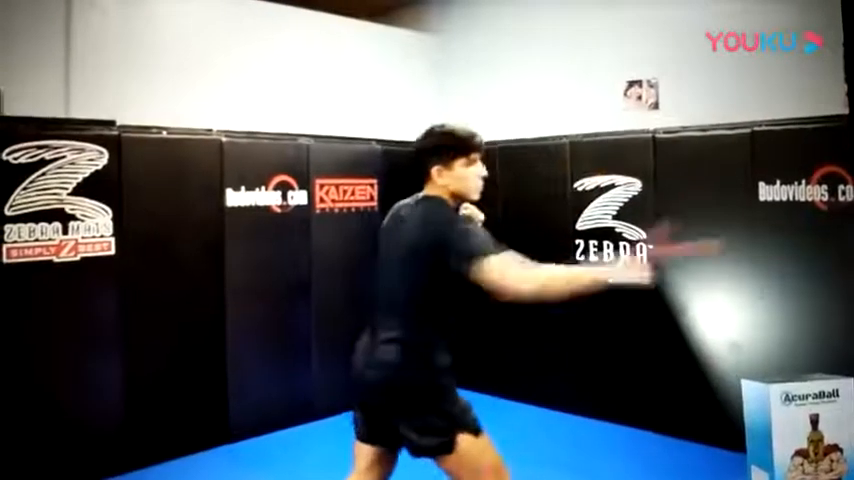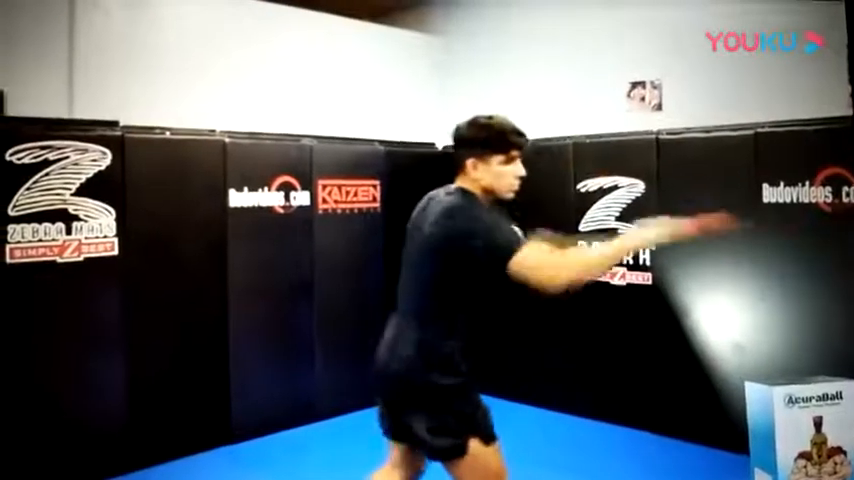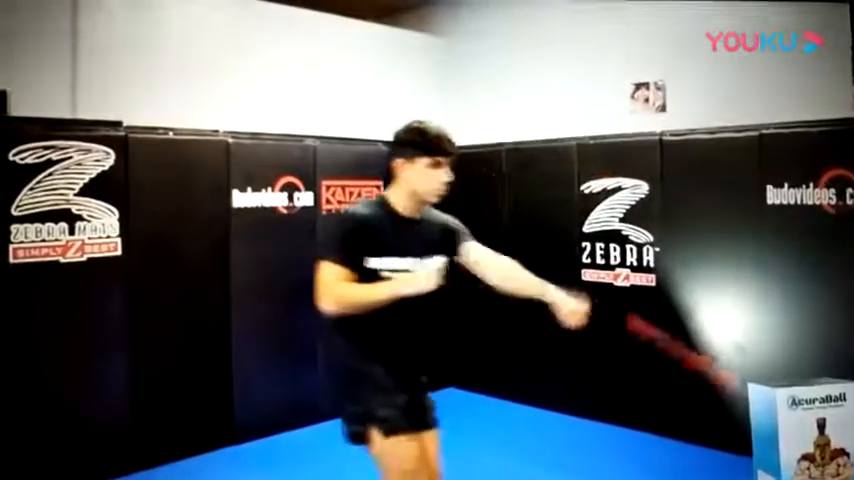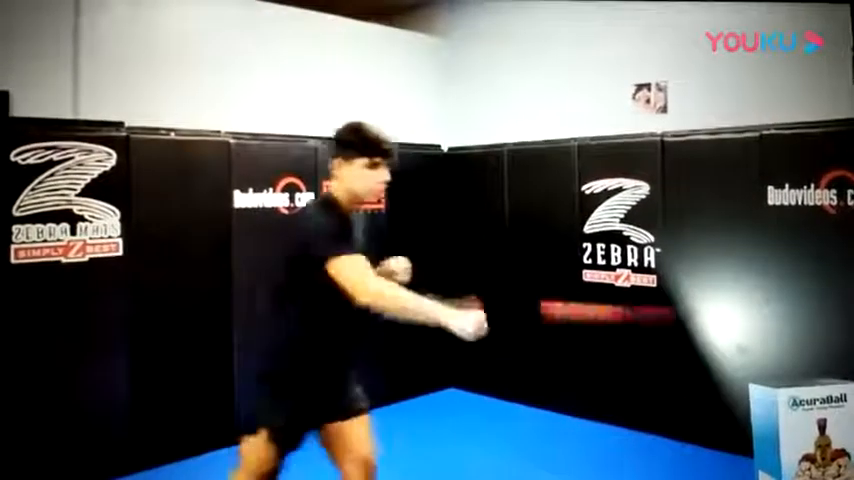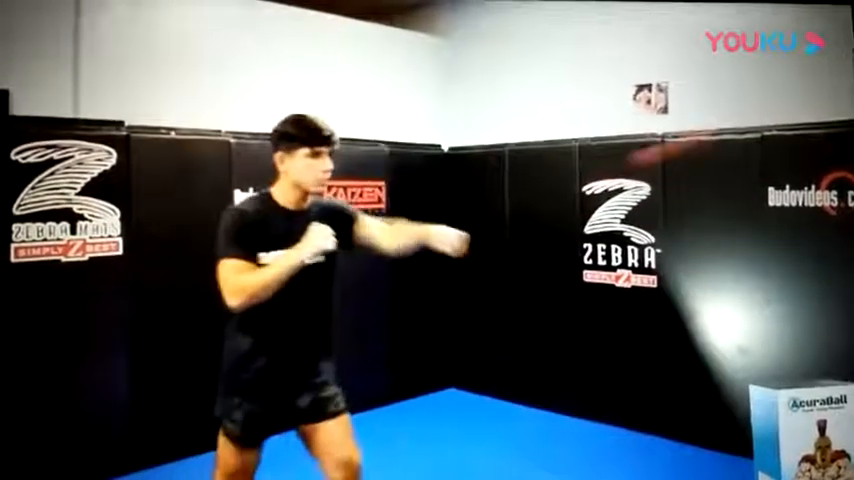
dt=0.5s
person 1, frame 1
left shoulder: (400, 215)
right shoulder: (447, 228)
right elbow: (523, 280)
right wrist: (613, 272)
left hip: (371, 368)
right hip: (412, 379)
person 1, frame 2
left shoulder: (435, 203)
right shoulder: (472, 221)
right elbow: (558, 274)
left wrist: (514, 250)
right wrist: (645, 234)
left hip: (398, 362)
right hip: (433, 374)
person 1, frame 3
left shoulder: (442, 228)
right shoulder: (356, 223)
left elbow: (492, 267)
right elbow: (330, 299)
left wrist: (555, 295)
right wrist: (404, 285)
left hip: (407, 372)
right hip: (364, 371)
person 1, frame 4
left shoulder: (346, 219)
right shoulder: (318, 220)
right elbow: (365, 293)
left wrist: (386, 272)
right wrist: (449, 315)
left hip: (335, 369)
right hip: (290, 370)
person 1, frame 5
left shoulder: (329, 214)
right shoulder: (243, 218)
left elbow: (387, 237)
right elbow: (236, 294)
left wrist: (429, 233)
right wrist: (302, 251)
left hip: (312, 369)
right hip: (252, 372)
